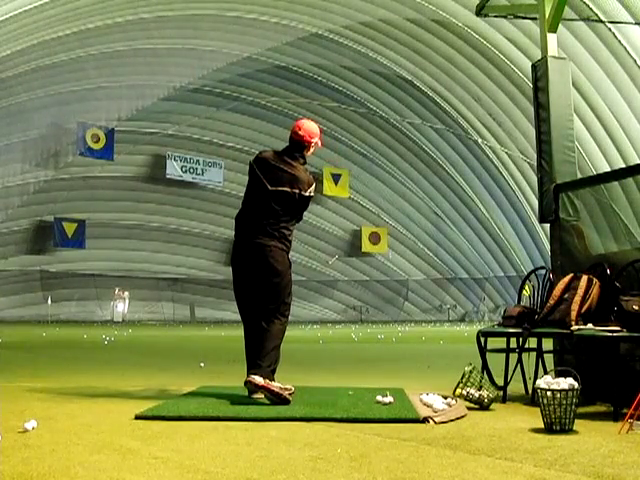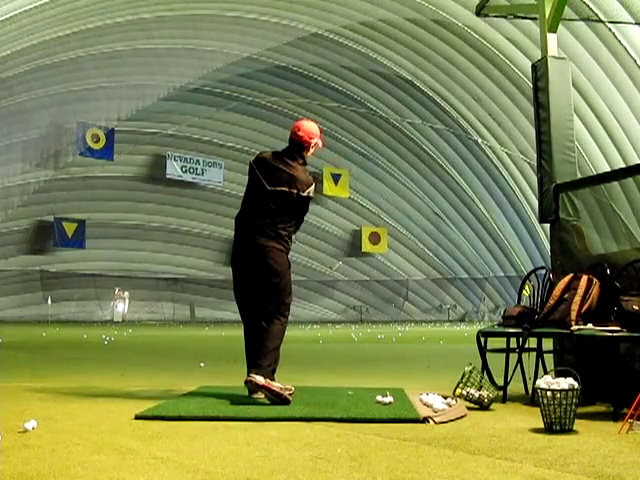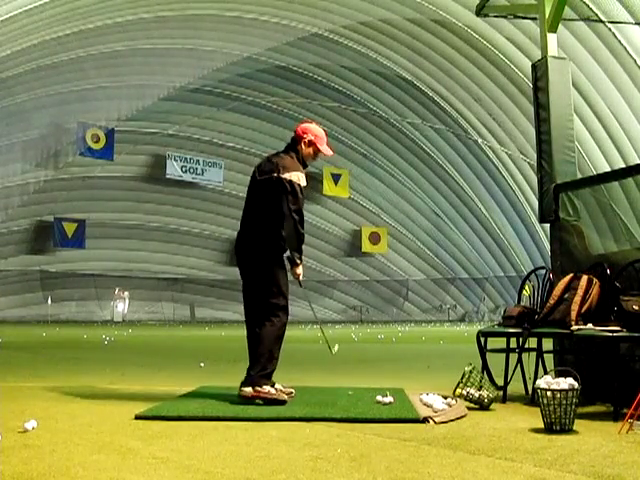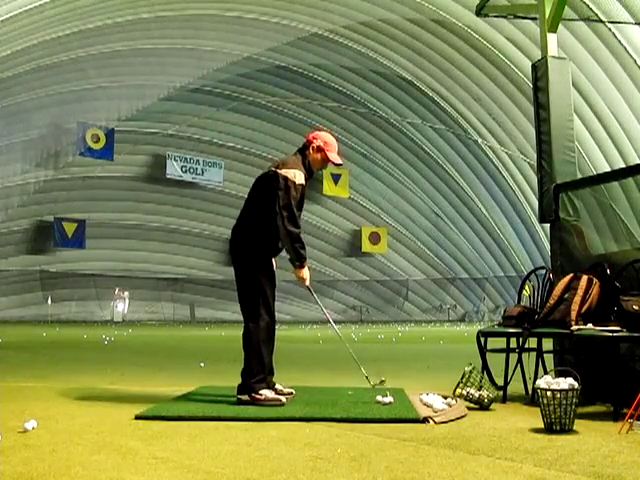
dt=0.4s
person 1, frame 1
left shoulder: (262, 160)
right shoulder: (306, 181)
left hip: (243, 245)
right hip: (273, 250)
left knee: (253, 315)
right knee: (276, 314)
left ankle: (257, 377)
right ankle: (261, 374)
person 1, frame 2
left shoulder: (261, 161)
right shoulder: (305, 181)
left hip: (243, 246)
right hip: (272, 251)
left knee: (253, 315)
right knee: (277, 314)
left ankle: (257, 376)
right ankle: (262, 373)
person 1, frame 3
left shoulder: (267, 164)
right shoulder: (293, 172)
right elbow: (292, 219)
right wrist: (296, 259)
left hip: (246, 246)
right hip: (267, 250)
left knee: (257, 315)
right knee: (275, 314)
left ankle: (259, 381)
right ankle: (255, 382)
person 1, frame 4
left shoulder: (287, 169)
right shoulder: (294, 171)
right elbow: (287, 221)
left wrist: (284, 256)
right wrist: (300, 262)
left hip: (251, 246)
right hip: (253, 248)
left knee: (263, 314)
right knee: (260, 316)
left ankle: (263, 381)
right ankle: (253, 387)
